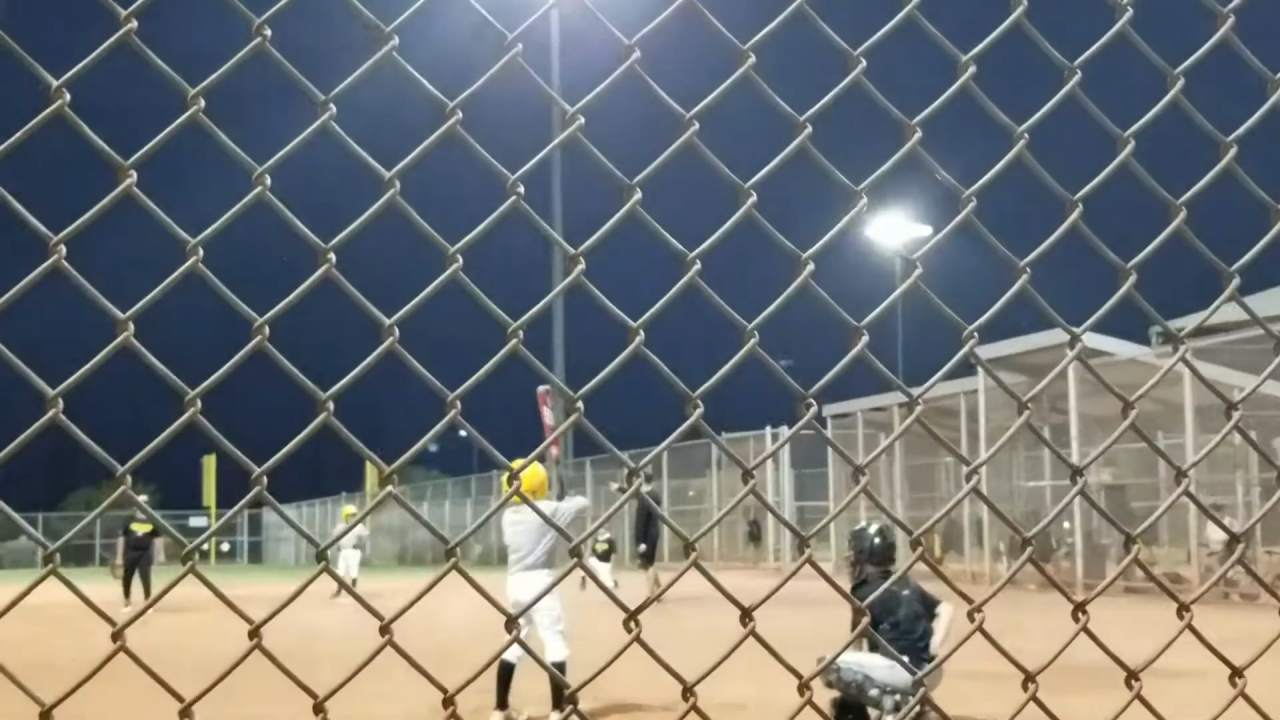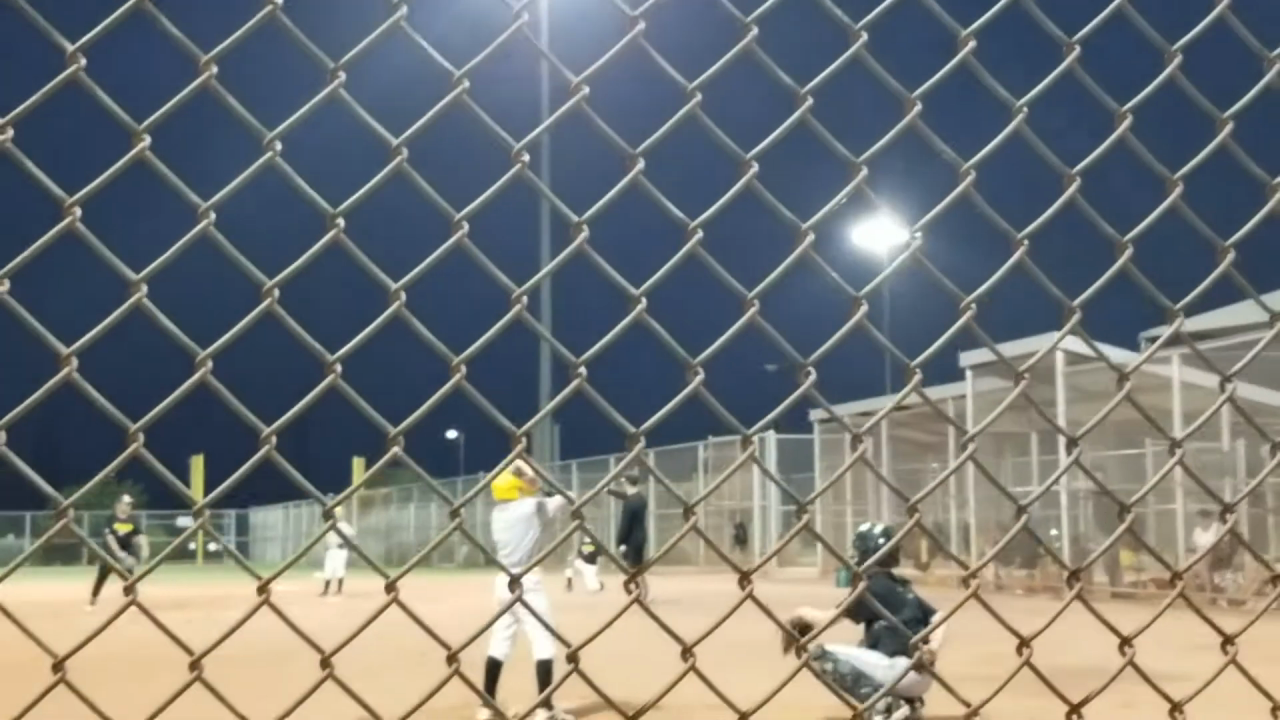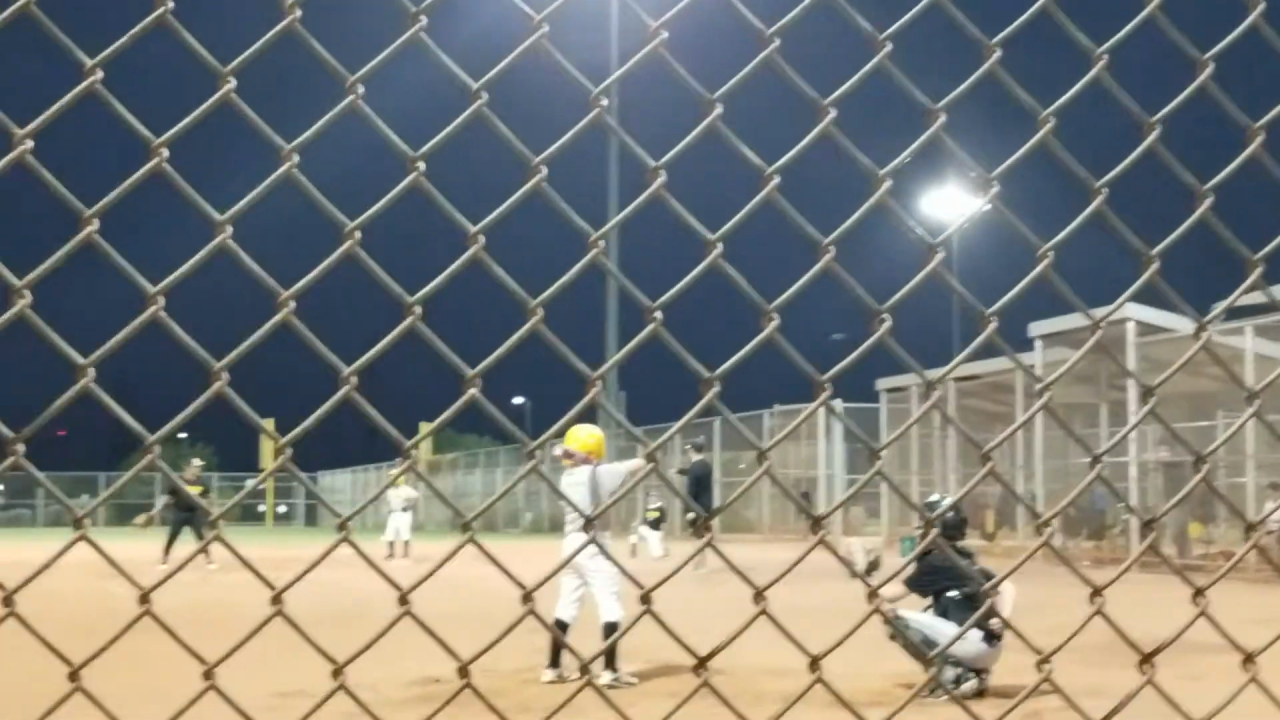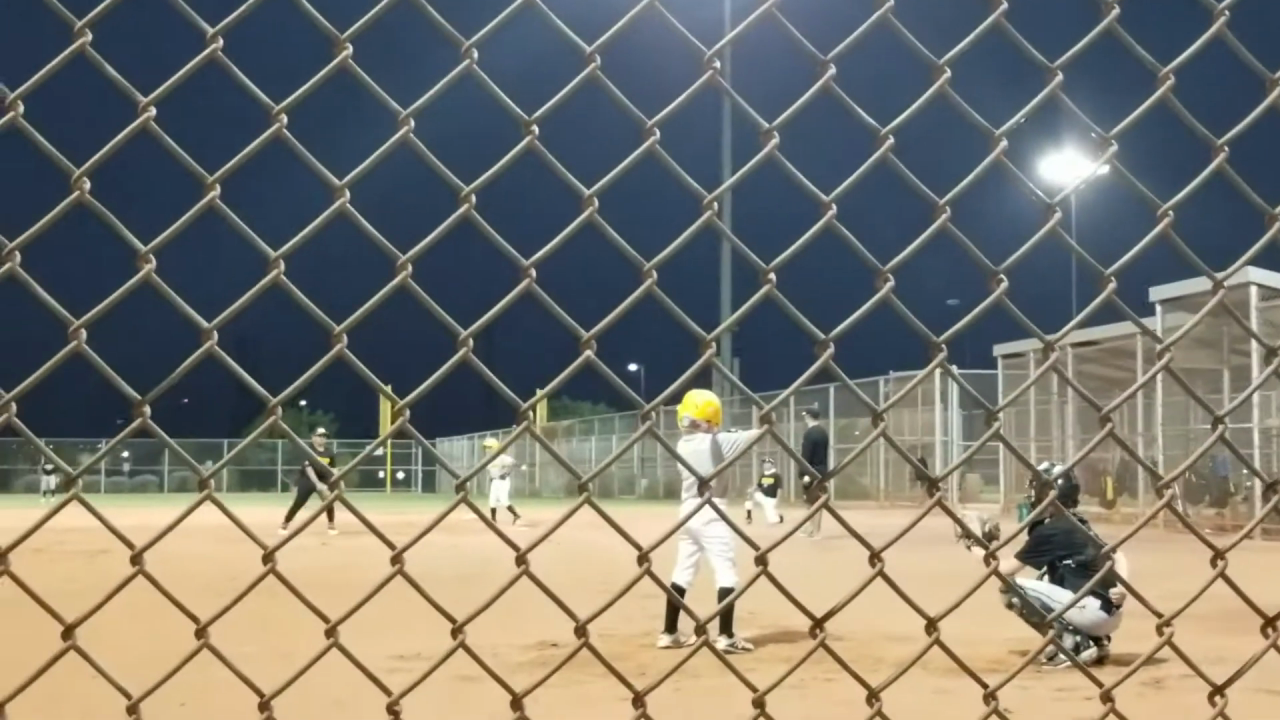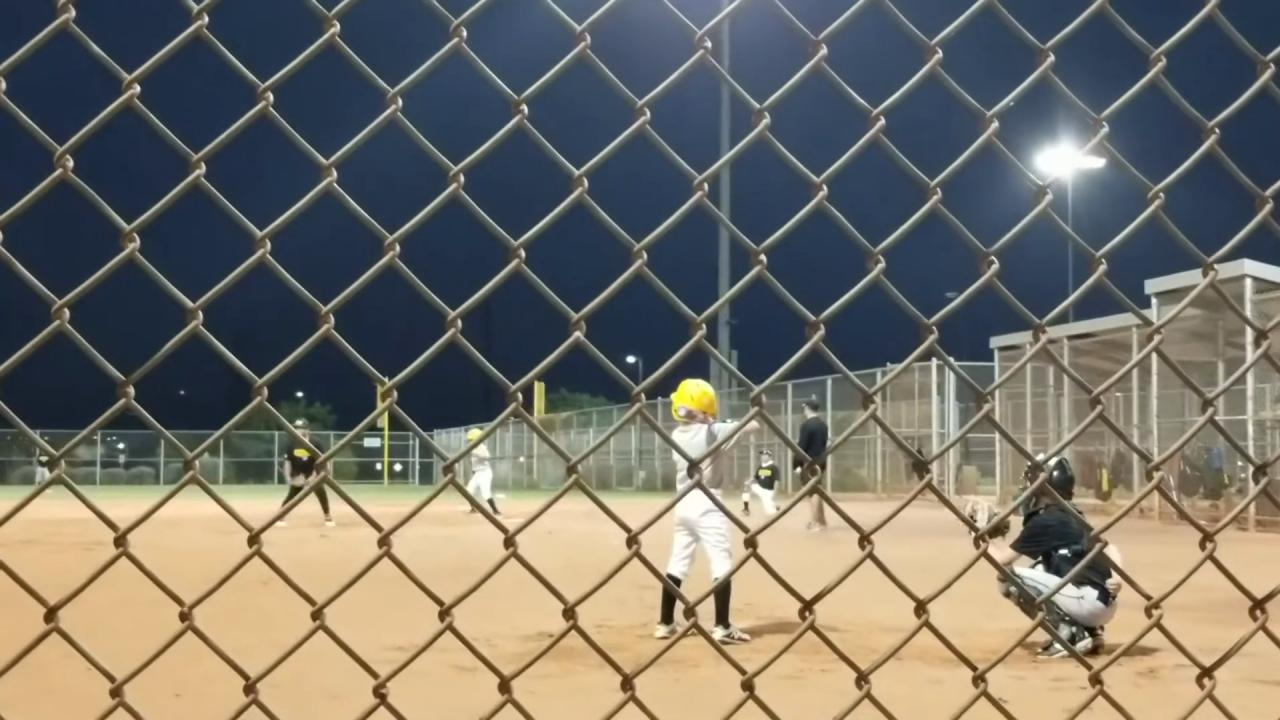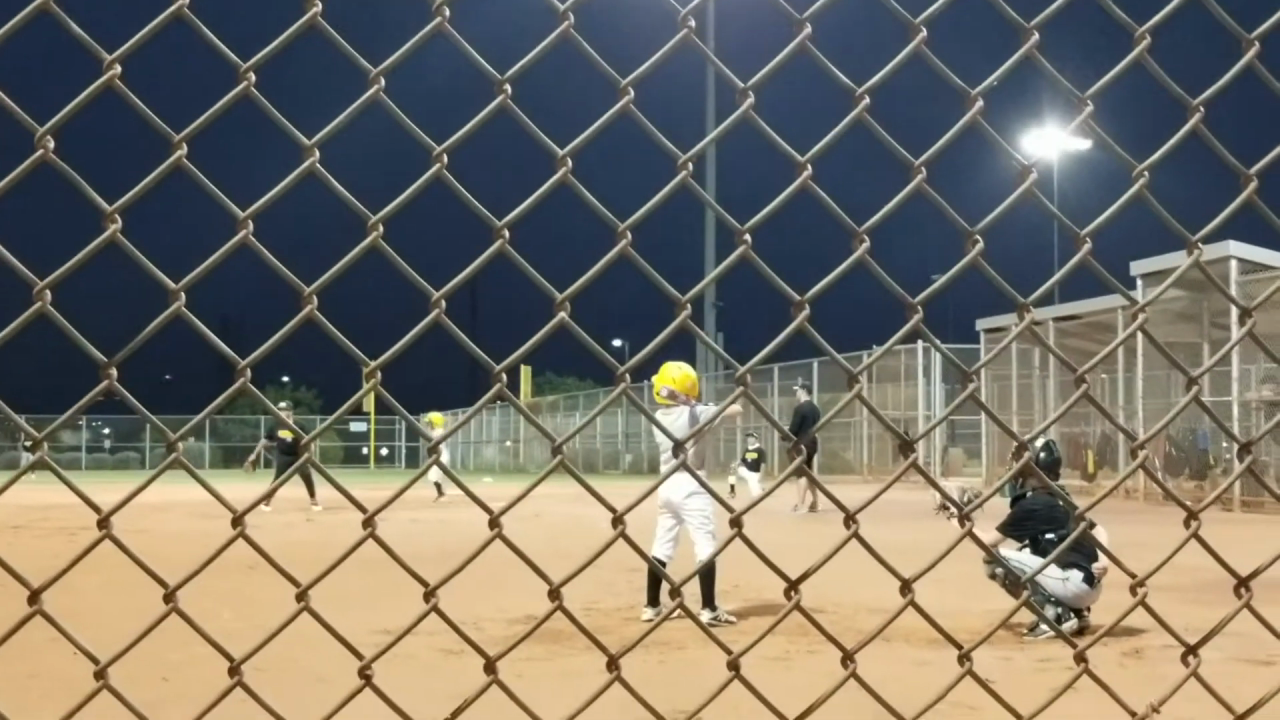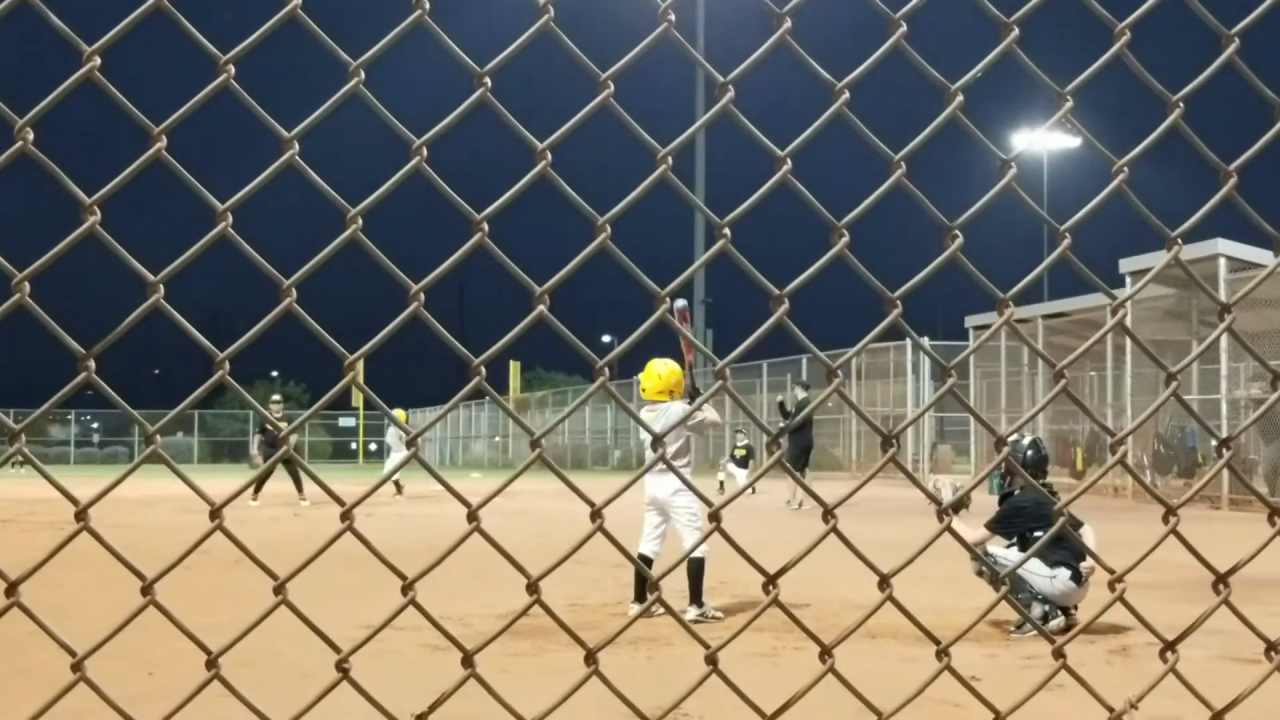
dt=0.5s
person 1, frame 1
left shoulder: (507, 515)
right shoulder: (548, 510)
right elbow: (583, 503)
right wrist: (566, 500)
left hip: (515, 583)
right hip: (540, 582)
left knee: (512, 645)
right knee: (555, 644)
person 1, frame 2
left shoulder: (497, 513)
right shoulder: (532, 506)
right elbow: (567, 499)
right wrist: (541, 495)
left hip: (503, 582)
right hip: (527, 581)
left knee: (499, 643)
right knee: (543, 642)
person 1, frame 3
left shoulder: (567, 477)
right shoulder: (600, 473)
right elbow: (640, 463)
right wrist: (641, 461)
left hip: (571, 544)
right hip: (593, 545)
left knee: (566, 605)
right knee: (610, 606)
left ankle: (553, 667)
right ankle: (610, 671)
person 1, frame 4
left shoulder: (682, 444)
right shoulder: (717, 441)
right elbow: (757, 434)
right wrist: (756, 431)
left hip: (688, 512)
right hip: (711, 514)
left knee: (682, 572)
right knee: (726, 573)
left ankle: (669, 633)
right ankle: (725, 636)
person 1, frame 5
left shoulder: (677, 435)
right shoulder: (712, 432)
right elbow: (753, 425)
right wrist: (728, 423)
left hip: (684, 504)
right hip: (706, 505)
left knee: (678, 563)
right knee: (722, 563)
left ankle: (665, 623)
right ankle: (722, 627)
person 1, frame 6
left shoulder: (659, 417)
right shoulder: (695, 413)
right elbow: (736, 409)
right wrist: (707, 408)
left hip: (667, 486)
right hip: (690, 487)
left knee: (662, 546)
right knee: (706, 546)
left ankle: (652, 606)
right ankle: (709, 610)
person 1, frame 7
left shoulder: (644, 413)
right shoulder: (680, 410)
right elbow: (715, 421)
right wrist: (699, 400)
left hip: (653, 483)
right hip: (677, 485)
left knee: (649, 542)
right knee: (695, 543)
left ankle: (639, 602)
right ankle: (696, 606)
person 2, frame 1
left shoulder: (864, 592)
right shoulder: (907, 584)
right elbow: (944, 609)
right wrist: (935, 644)
left hip: (903, 671)
right hip: (930, 673)
left knee: (828, 665)
left ankle: (893, 702)
person 2, frame 2
left shoulder: (873, 587)
right shoulder: (904, 587)
left elbow: (829, 618)
left wrist: (800, 614)
right wrist: (934, 648)
left hip: (901, 669)
right hip: (919, 676)
left knee: (820, 654)
left ankle: (885, 704)
right ankle: (908, 701)
person 2, frame 3
left shoulder: (937, 561)
right shoulder: (964, 558)
left elbow: (891, 594)
right elbow: (1005, 588)
right wrist: (1003, 619)
left hip: (974, 642)
right hip: (987, 648)
left knee: (895, 618)
left ankle: (953, 674)
right ankle: (973, 672)
person 2, frame 4
left shoulder: (1048, 531)
right shoulder: (1079, 526)
left elbow: (1005, 570)
right elbow: (1119, 558)
left wrist: (975, 547)
right wrist: (1121, 588)
left hip: (1093, 612)
right hip: (1108, 613)
left knee: (1011, 588)
right knee: (1046, 580)
left ankle: (1074, 643)
right ankle: (1095, 640)
person 2, frame 5
left shoulder: (1043, 522)
right shoulder: (1072, 518)
left elbow: (1001, 559)
right elbow: (1110, 550)
right wrist: (1116, 579)
left hip: (1089, 602)
right hip: (1101, 602)
left knee: (1010, 577)
left ankle: (1071, 634)
right ankle: (1089, 631)
person 2, frame 6
left shoulder: (1030, 505)
right shoulder: (1059, 501)
left elbow: (987, 541)
right elbow: (1098, 531)
left wrist: (957, 520)
right wrist: (1102, 560)
left hip: (1074, 584)
right hip: (1086, 587)
left knee: (993, 559)
left ankle: (1055, 613)
right ankle: (1075, 612)
person 2, frame 7
left shoulder: (1019, 503)
right shoulder: (1046, 498)
left elbow: (974, 539)
right elbow: (1085, 530)
right wrist: (1090, 560)
left hip: (1062, 582)
right hip: (1074, 583)
left knee: (983, 555)
left ankle: (1042, 612)
right ankle: (1063, 610)
